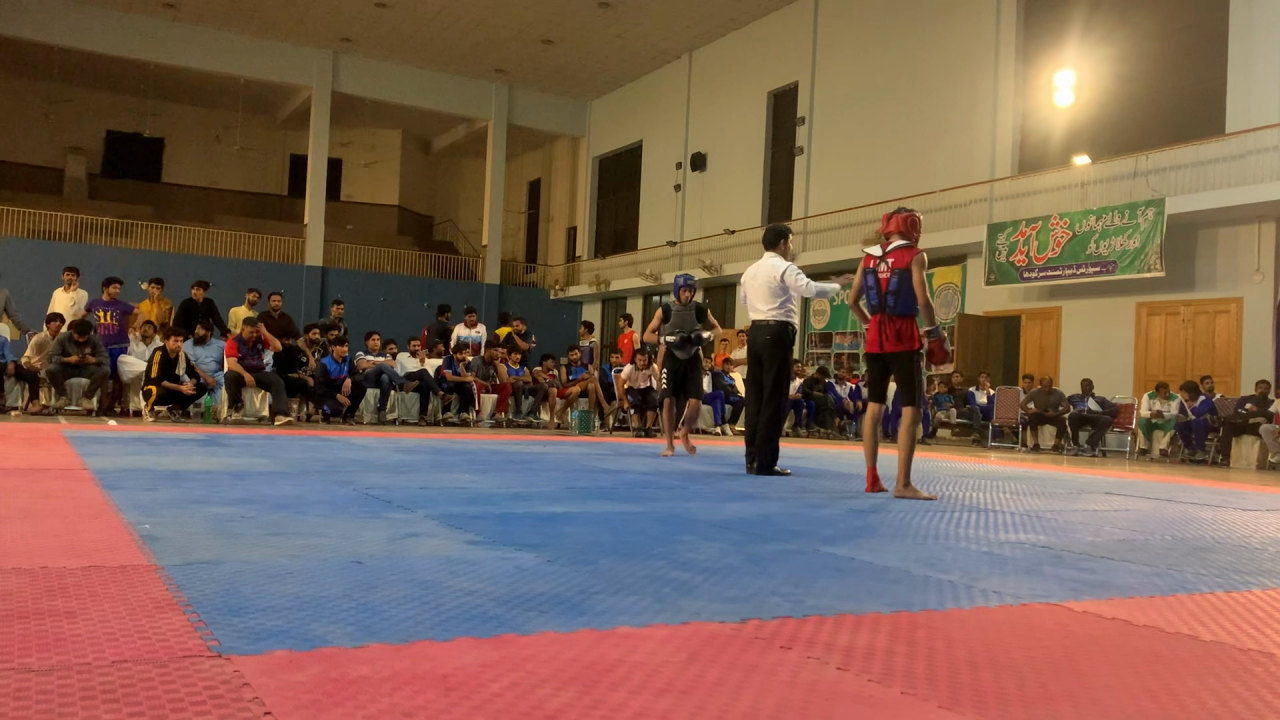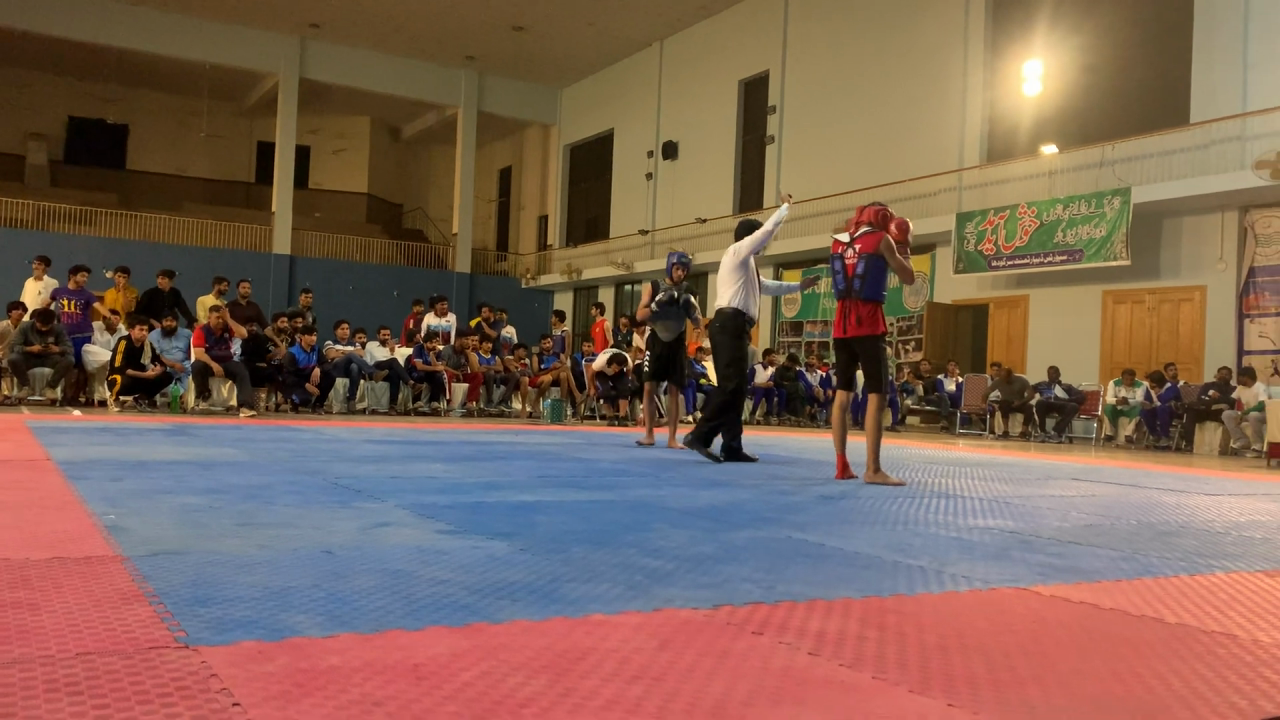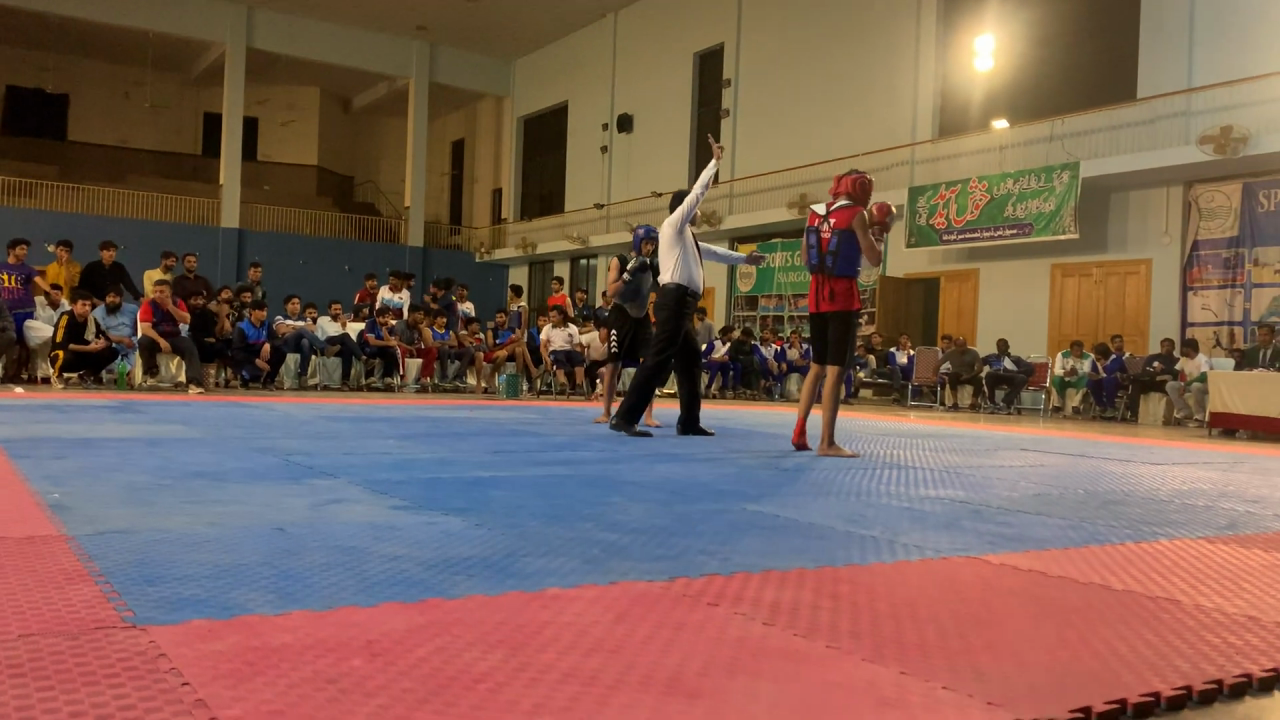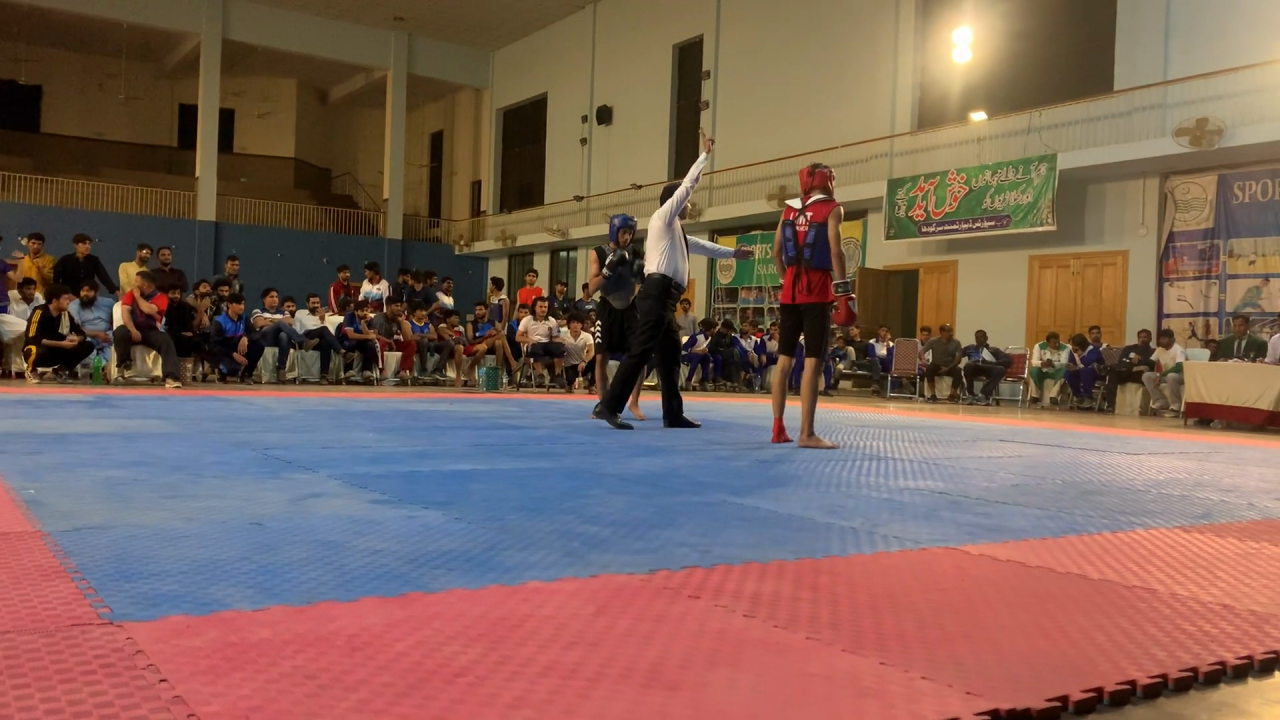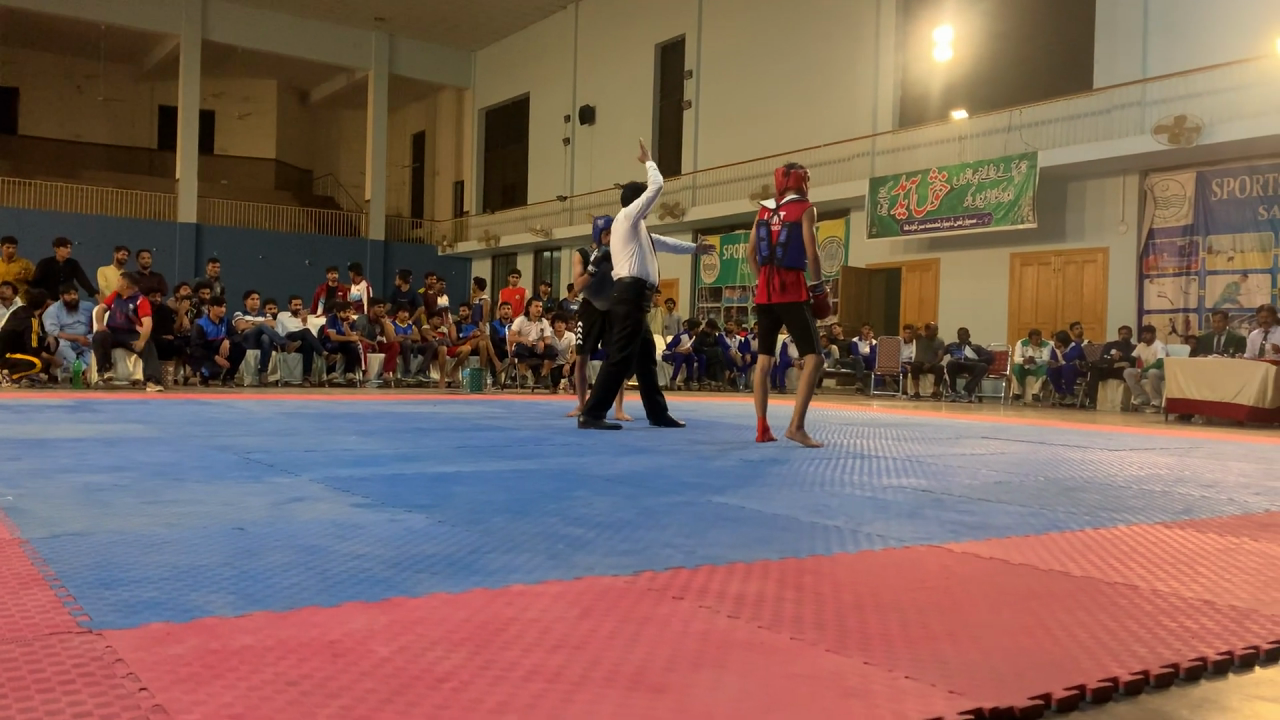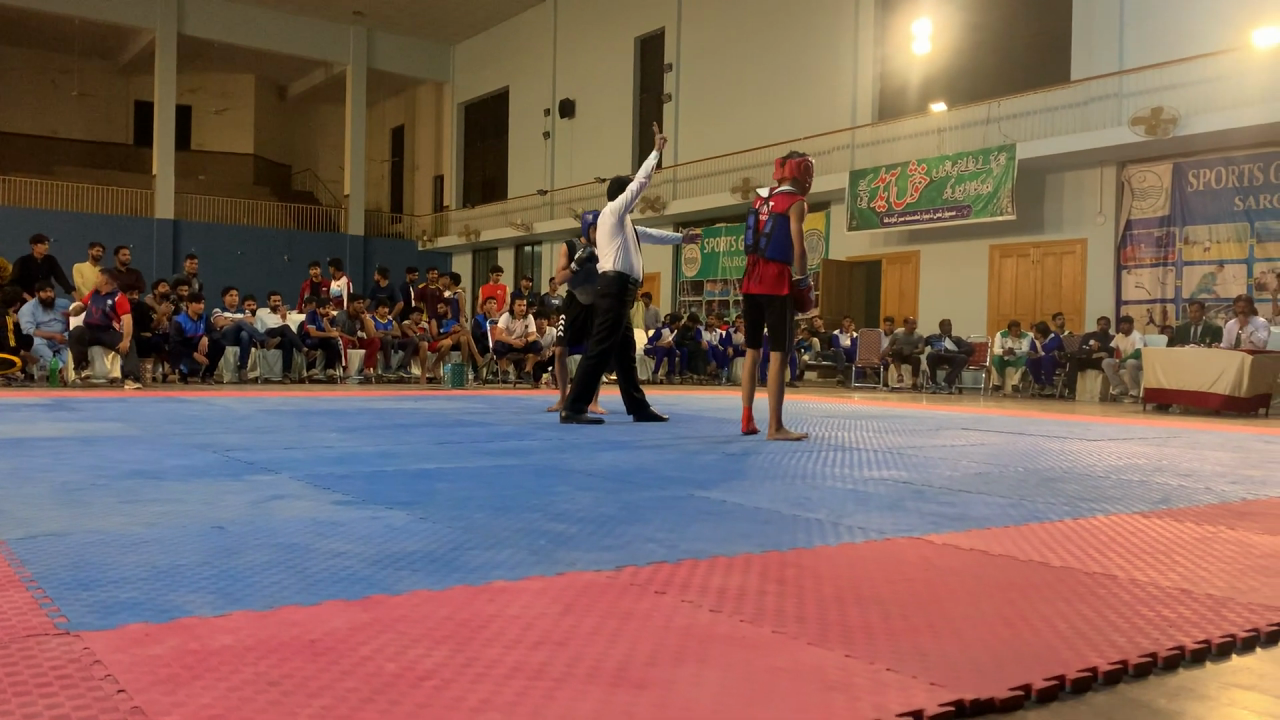
dt=0.7s
person 1, frame 1
left shoulder: (750, 271)
right shoulder: (784, 268)
left elbow: (744, 299)
right elbow: (812, 289)
right wrist: (837, 286)
left hip: (756, 333)
right hip: (778, 334)
left knee: (756, 398)
right knee: (774, 400)
left ankle: (754, 459)
right ankle: (764, 462)
person 1, frame 2
left shoulder: (744, 265)
right shoulder: (739, 250)
left elbow: (768, 287)
right elbow: (769, 229)
left wrist: (799, 286)
right wrist: (785, 206)
left hip: (728, 325)
right hip: (730, 325)
left knee: (733, 386)
right knee: (732, 385)
left ankle: (731, 447)
right ankle: (700, 436)
person 1, frame 3
left shoulder: (686, 238)
right shoulder: (673, 226)
left elbow: (713, 252)
right elbow: (697, 193)
left wrist: (744, 258)
right wrist: (714, 161)
left hip: (680, 303)
right hip: (674, 301)
left knee: (689, 361)
right knee: (658, 360)
left ankle: (689, 421)
right ankle: (625, 417)
person 1, frame 4
left shoulder: (676, 230)
right shoulder: (663, 217)
left elbow: (701, 246)
right elbow: (687, 185)
left wrist: (733, 252)
right wrist: (705, 154)
left hip: (663, 295)
right hip: (658, 292)
left knee: (670, 354)
right knee: (640, 351)
left ankle: (673, 414)
right ankle: (609, 406)
person 1, frame 5
left shoulder: (635, 228)
right shoulder: (628, 216)
left elbow: (662, 243)
right elbow: (655, 187)
left wrist: (695, 248)
right wrist: (649, 162)
left hip: (632, 295)
right hip: (631, 293)
left knee: (645, 354)
right knee: (621, 356)
left ankle: (657, 412)
right ankle: (591, 414)
person 1, frame 6
left shoulder: (622, 222)
right shoulder: (614, 210)
left elbow: (648, 234)
right elbow: (640, 180)
left wrist: (681, 238)
right wrist: (656, 151)
left hip: (618, 289)
right hip: (614, 288)
left knee: (624, 351)
right knee: (600, 349)
left ankle: (638, 408)
right ankle: (573, 409)
person 2, frame 1
left shoulder: (869, 256)
right shoulder: (914, 255)
left elbow: (852, 300)
right elbow: (922, 301)
right wrist: (934, 333)
left hip: (876, 337)
right hip: (903, 339)
left knee: (874, 407)
right knee: (910, 411)
left ankle: (872, 479)
right ankle: (903, 483)
person 2, frame 2
left shoulder: (838, 242)
right shoulder: (881, 240)
right elbow: (908, 278)
right wrist: (902, 246)
left hip: (842, 323)
right hip: (868, 324)
left knee: (843, 394)
right knee: (876, 396)
left ankle: (842, 466)
right ankle: (873, 469)
person 2, frame 3
left shoulder: (815, 213)
right shoulder: (856, 214)
right elbow: (875, 259)
right wrist: (879, 230)
left hip: (816, 296)
right hip: (842, 298)
left knee: (817, 366)
right knee: (836, 370)
left ankle: (799, 430)
right ankle: (827, 442)
person 2, frame 4
left shoulder: (789, 209)
right shoulder: (831, 209)
left elbow: (776, 252)
right elbow: (835, 252)
right wrist: (843, 289)
left hip: (790, 290)
right hip: (816, 291)
left knee: (784, 360)
right knee: (813, 362)
left ankle: (778, 429)
right ankle: (806, 432)
person 2, frame 5
left shoulder: (763, 210)
right shoulder: (805, 208)
left elbow: (751, 253)
right elbow: (811, 253)
right wrist: (819, 287)
left hip: (765, 291)
right hip: (792, 290)
left knee: (764, 359)
right knee: (813, 357)
left ankle: (762, 428)
right ankle: (796, 426)
person 2, frame 6
left shoulder: (759, 198)
right shoulder: (796, 202)
right elbow: (798, 249)
right wrist: (802, 280)
left hip: (751, 279)
right hip: (777, 281)
left knee: (753, 352)
right knee: (778, 355)
left ankle: (747, 419)
right ankle: (775, 426)
person 3, frame 1
left shoulder: (701, 310)
right shoulder: (664, 310)
left elbow: (717, 329)
right elbow: (647, 336)
left wrist: (706, 336)
right wrist: (666, 339)
left hip: (692, 360)
right hip: (672, 359)
left knee: (695, 404)
right knee: (669, 402)
left ankle: (684, 435)
right ankle: (669, 445)
person 3, frame 2
left shoulder: (689, 292)
right shoulder: (652, 287)
left elbow: (699, 323)
right elbow: (639, 316)
left wrist: (692, 310)
right wrist: (657, 304)
left hip: (677, 343)
right hip: (656, 341)
left knee: (674, 392)
right knee: (649, 387)
left ankle: (672, 438)
right ankle: (649, 435)
person 3, frame 3
left shoulder: (652, 264)
right shoulder: (619, 261)
right elbow: (610, 292)
right wrist: (630, 274)
left hip: (642, 318)
right hip: (620, 317)
right knee: (613, 367)
left ankle: (648, 415)
right ankle: (606, 412)
person 3, frame 4
left shoulder: (636, 252)
right shoulder: (598, 254)
right elbow: (592, 288)
left wrist: (644, 271)
right wrist: (609, 269)
left hip: (630, 309)
right hip: (607, 309)
right knee: (601, 358)
left ankle: (634, 404)
person 3, frame 5
right shoulder: (582, 255)
right elbow: (578, 287)
right wrist: (594, 265)
left hip: (612, 310)
right hip: (590, 310)
right knee: (581, 360)
left ankle: (619, 409)
right ankle: (581, 405)
person 3, frame 6
right shoulder: (568, 247)
right elbow: (558, 280)
right wrist: (577, 264)
left hip: (596, 305)
right hip: (573, 304)
right knee: (560, 352)
left ankle: (593, 402)
right ankle: (563, 399)
